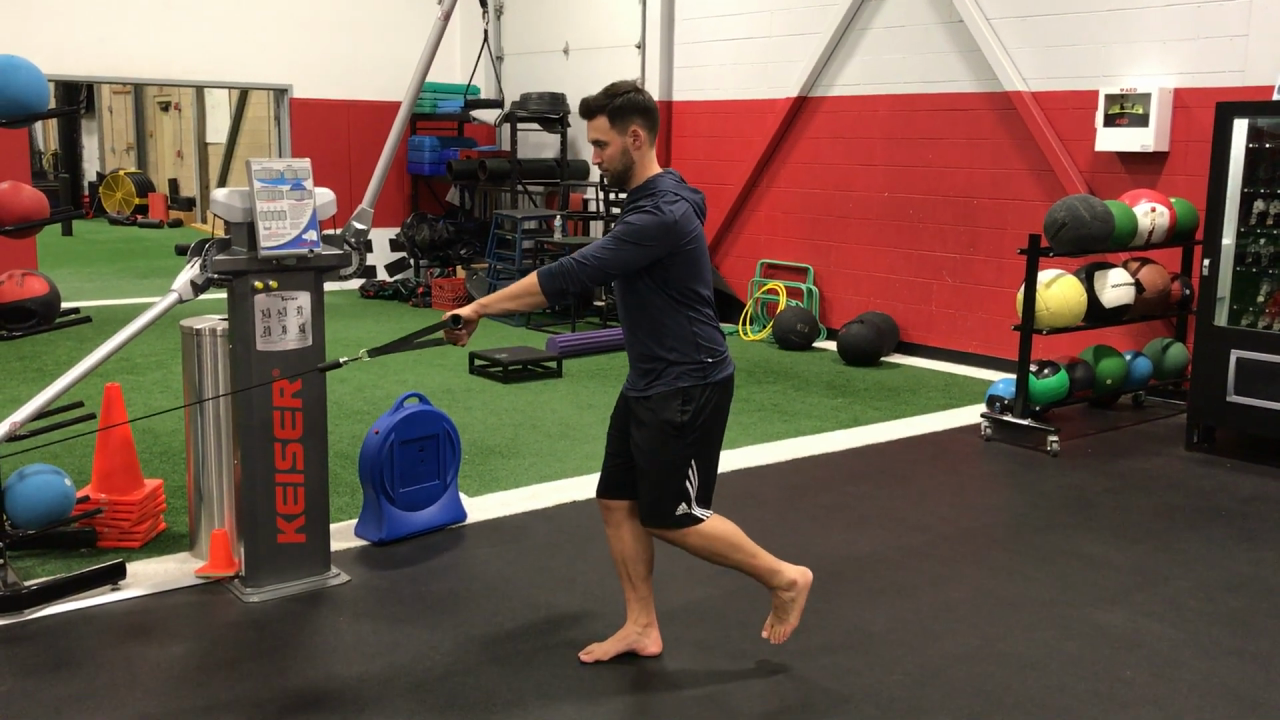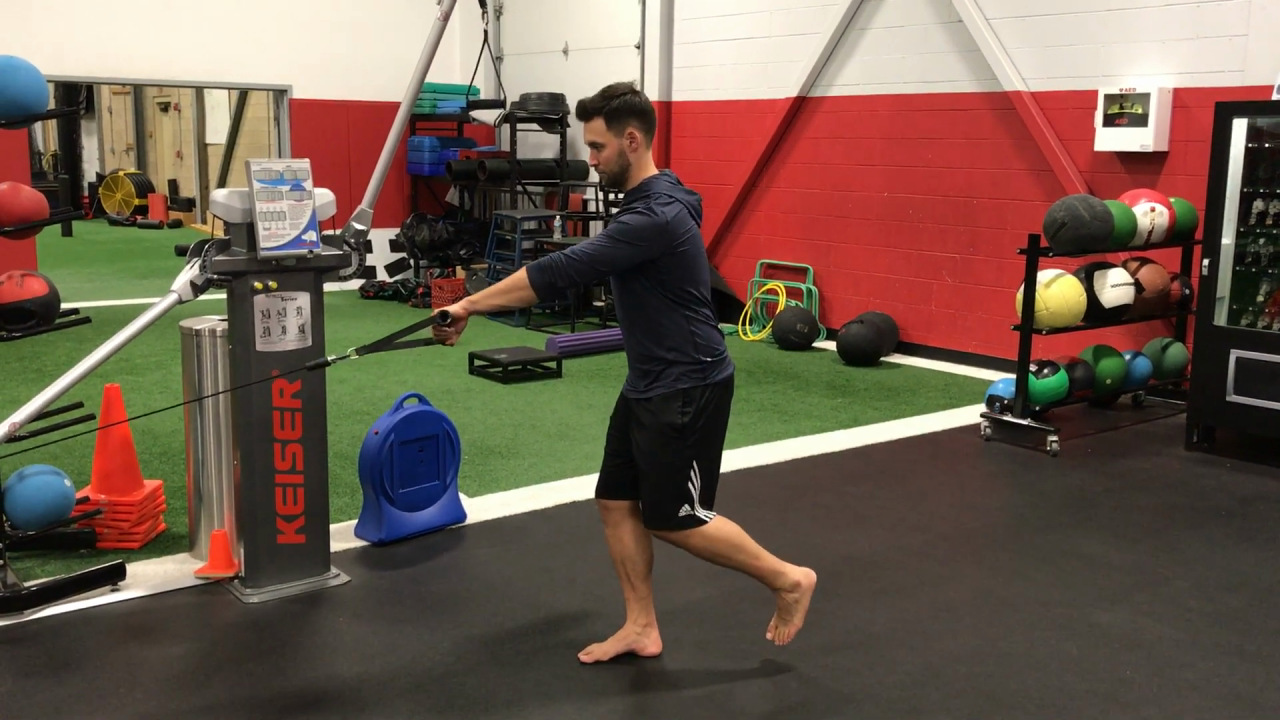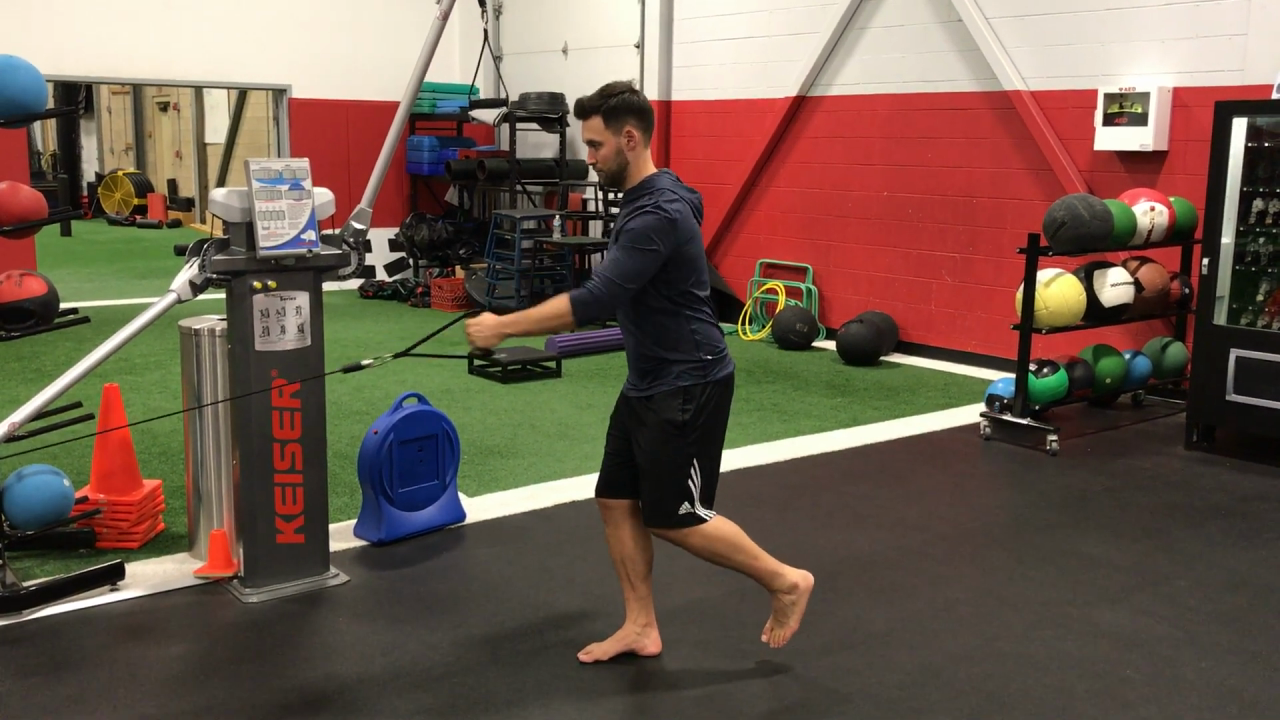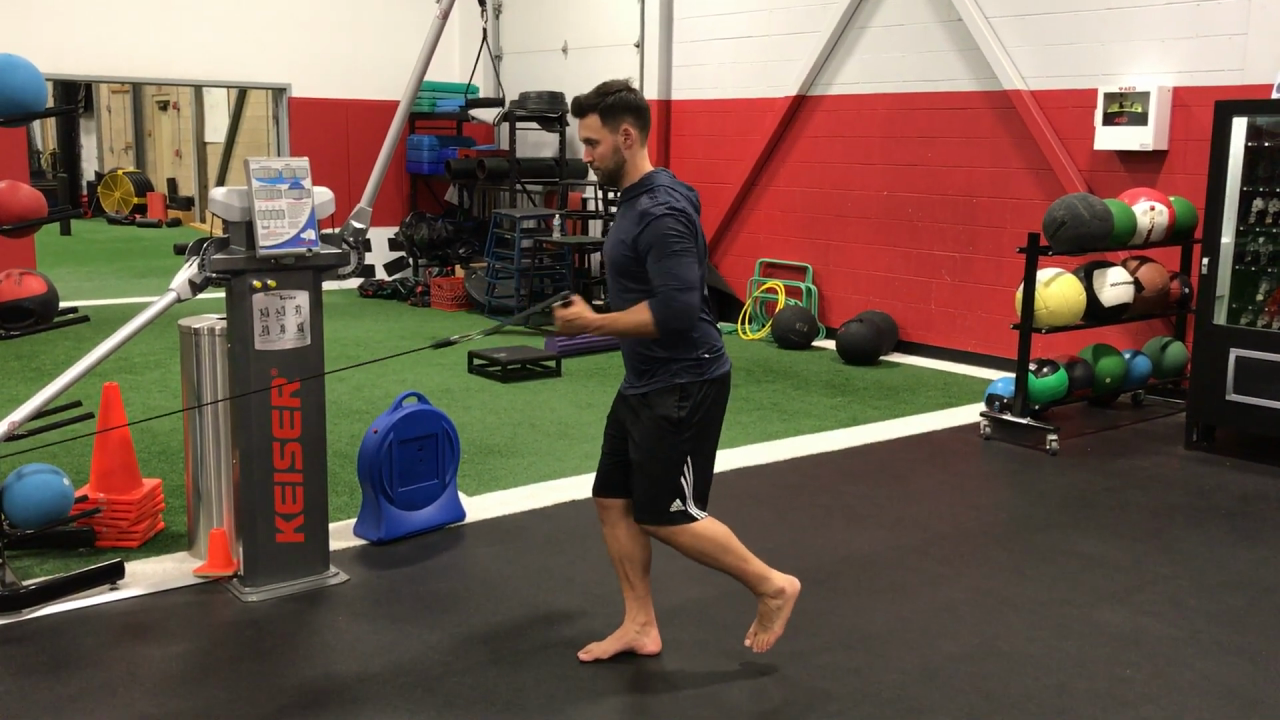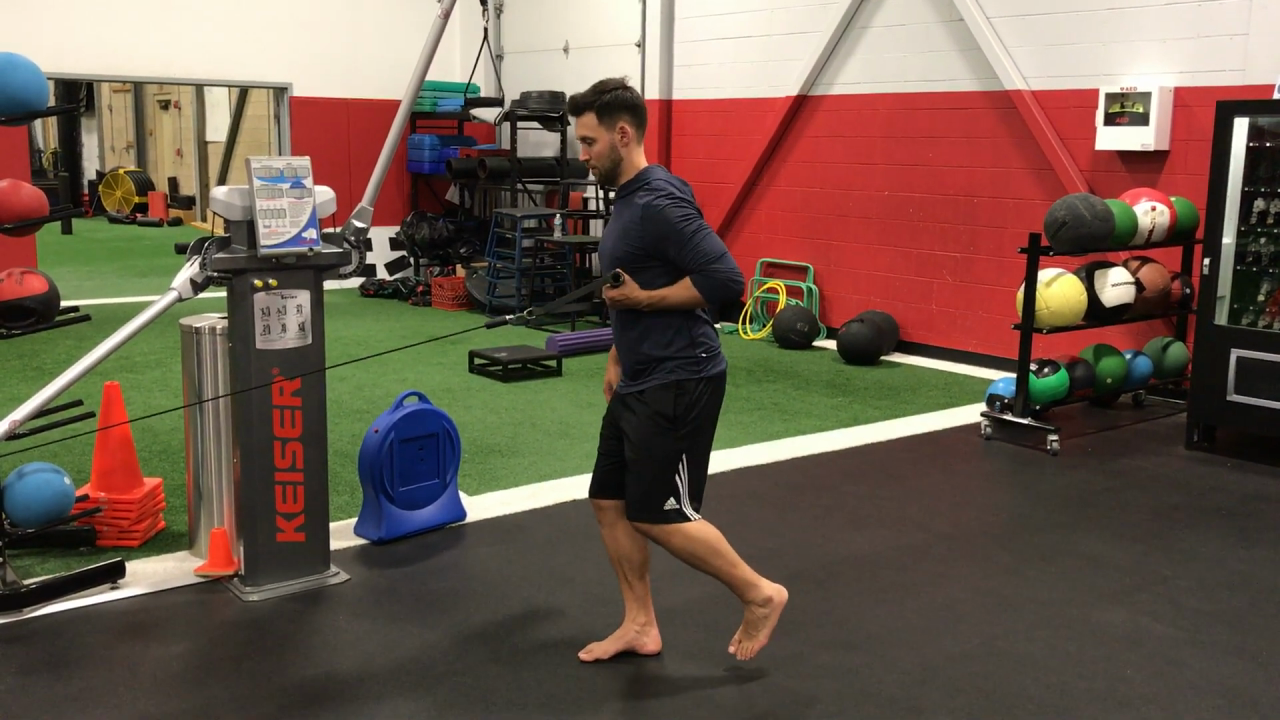
dt=0.3s
person 1, frame 1
left shoulder: (661, 214)
right shoulder: (648, 201)
left elbow: (572, 275)
left wrist: (479, 307)
left hip: (687, 386)
right hip: (650, 382)
left knee: (672, 518)
right knee: (618, 503)
left ankle: (784, 580)
right ankle: (641, 628)
person 1, frame 2
left shoulder: (655, 216)
right shoulder: (648, 202)
left elbow: (562, 271)
left wrist: (468, 305)
left hip: (687, 388)
right hip: (651, 383)
left knee: (675, 520)
right knee: (617, 503)
left ankle: (788, 580)
right ankle: (642, 628)
person 1, frame 3
left shoulder: (657, 213)
right shoulder: (644, 201)
left elbow: (596, 300)
left wrist: (505, 325)
left hip: (688, 384)
right hip: (651, 381)
left knee: (674, 518)
right knee: (616, 502)
left ankle: (785, 582)
right ankle: (641, 627)
person 1, frame 4
left shoulder: (661, 212)
right shoulder: (634, 202)
left elbow: (676, 313)
left wrist: (592, 323)
left hip: (684, 384)
right hip: (646, 381)
left knee: (667, 516)
right knee: (613, 501)
left ankle: (772, 587)
right ankle: (641, 626)
person 1, frame 5
left shoulder: (660, 204)
right shoulder: (631, 199)
left elbow: (724, 281)
left wrist: (644, 299)
right wrist: (616, 357)
left hip: (679, 381)
right hip: (641, 379)
left knee: (659, 515)
right knee: (610, 502)
left ankle: (759, 595)
right ankle: (640, 626)
